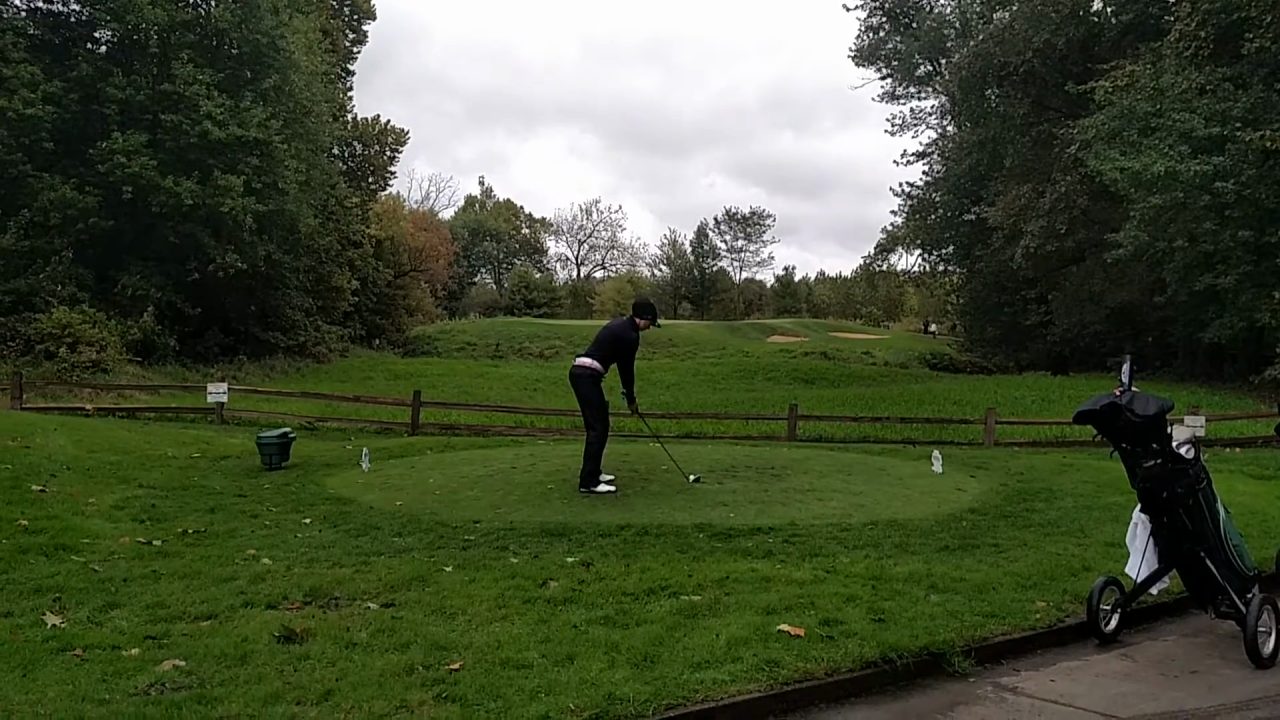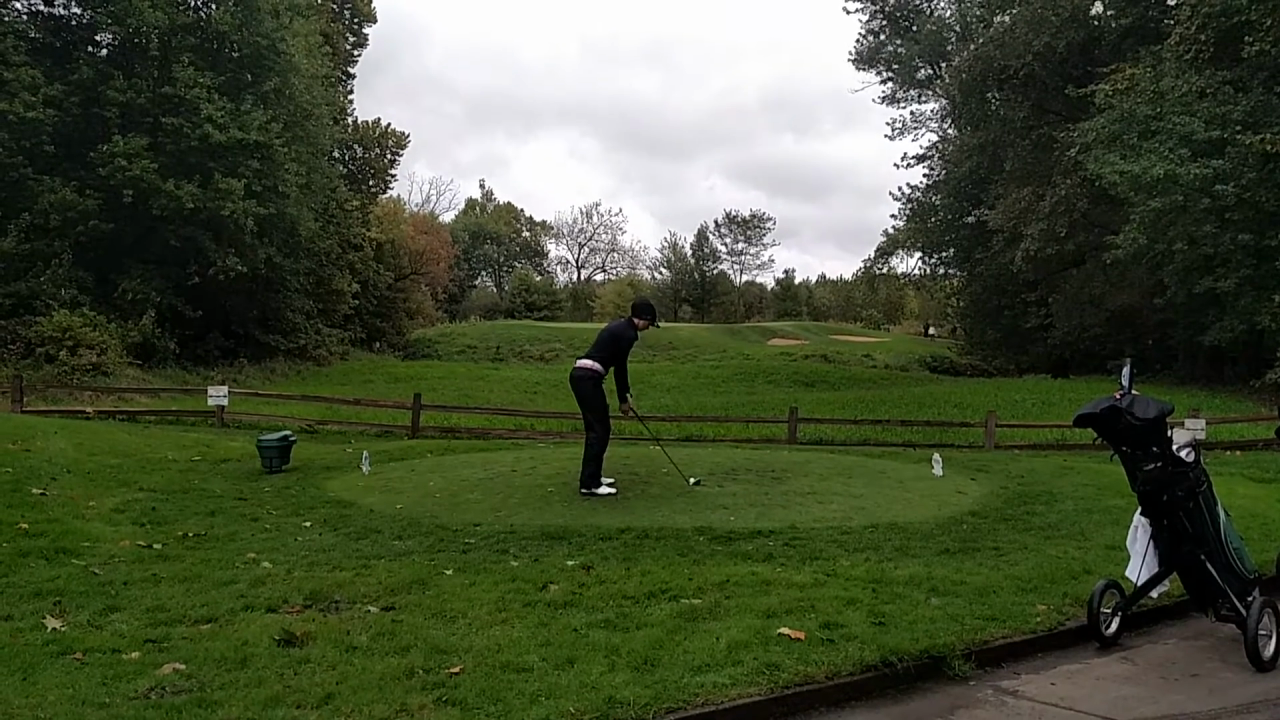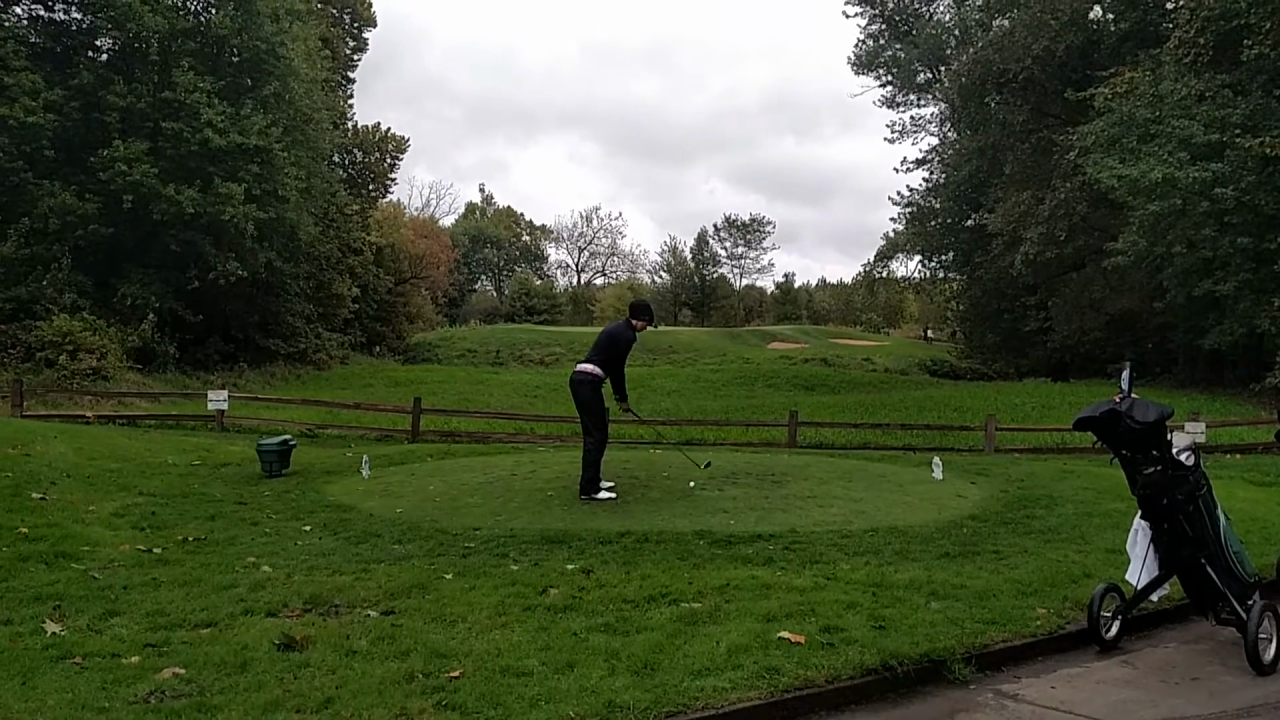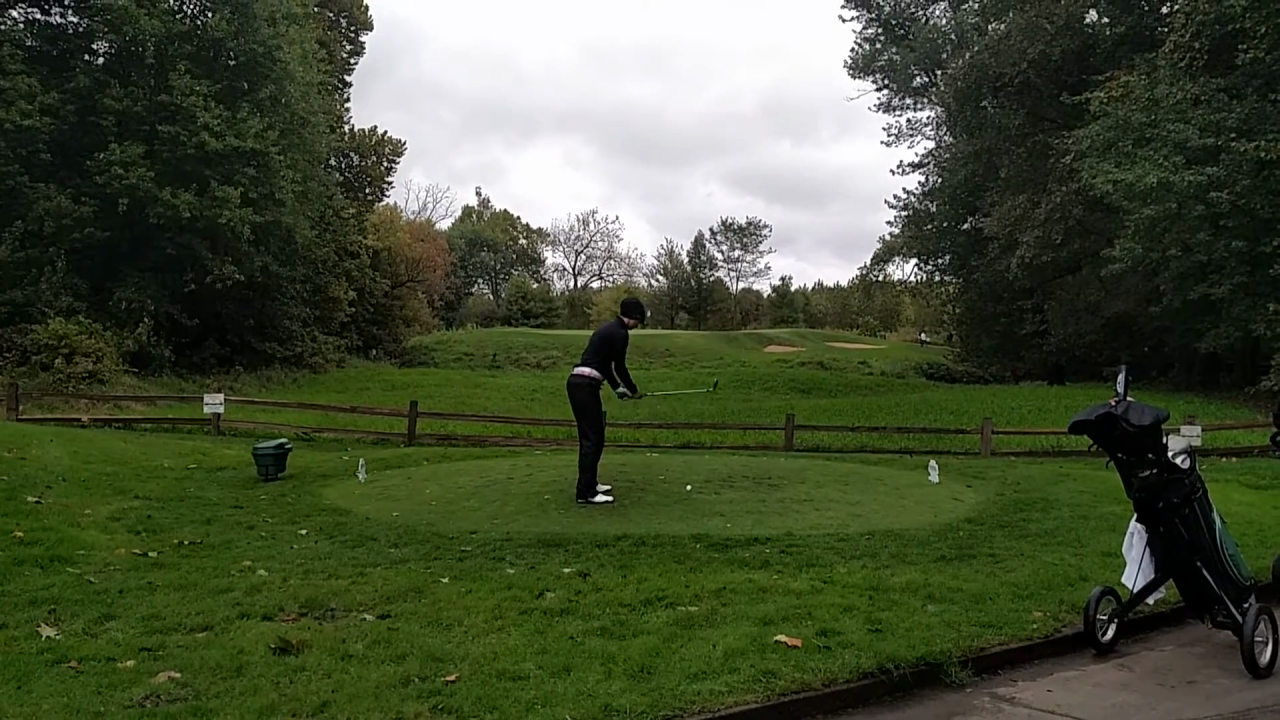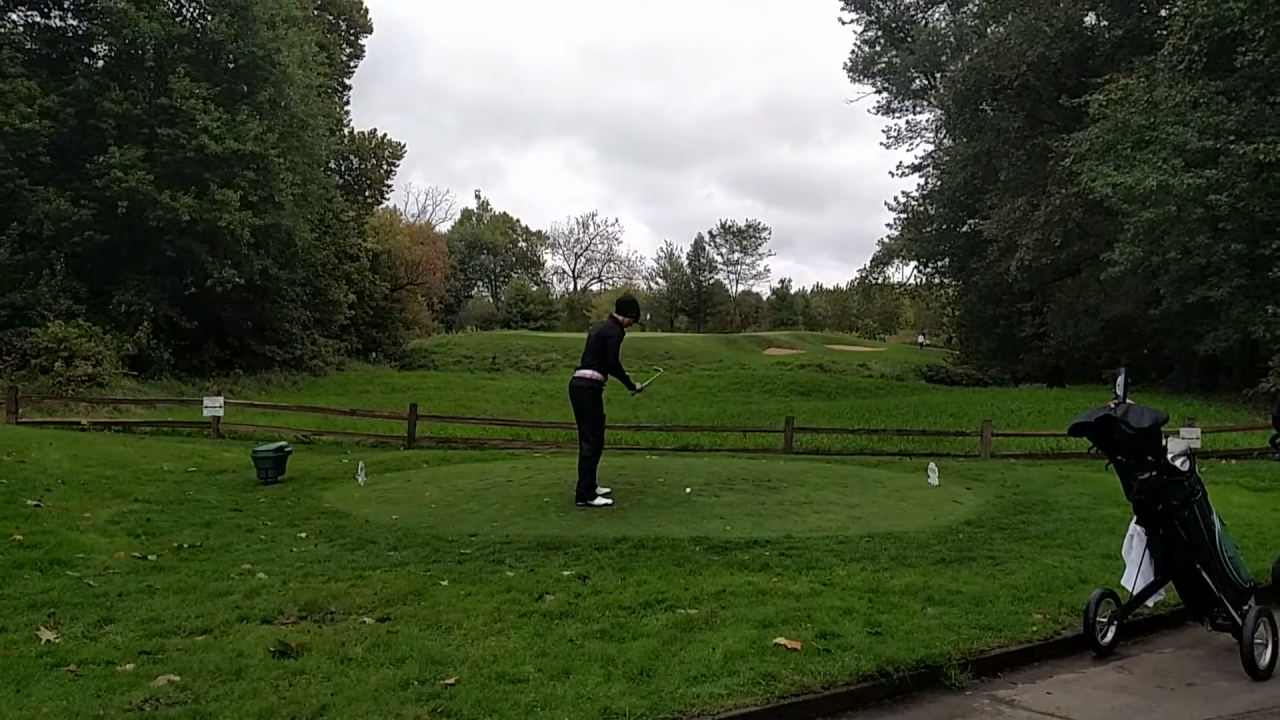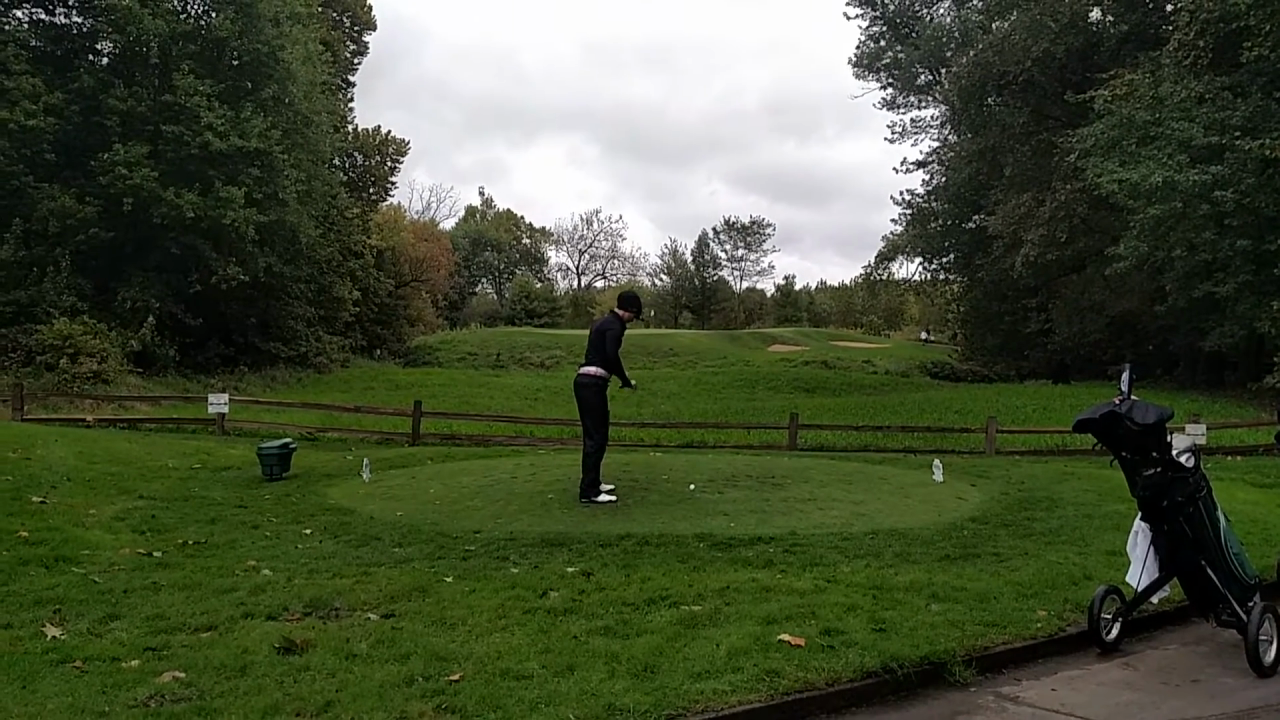
dt=0.3s
person 1, frame 1
left shoulder: (620, 324)
right shoulder: (630, 335)
left elbow: (622, 364)
right elbow: (627, 368)
left wrist: (628, 393)
right wrist: (630, 399)
left hip: (580, 372)
right hip: (587, 375)
left knee: (597, 425)
right knee: (599, 427)
left ankle: (592, 472)
right ankle: (589, 481)
person 1, frame 2
left shoulder: (620, 326)
right shoulder: (628, 333)
left elbow: (617, 364)
right elbow: (619, 367)
left wrist: (626, 393)
right wrist: (623, 400)
left hip: (582, 375)
right hip: (588, 377)
left knee: (596, 428)
right knee: (600, 429)
left ankle: (592, 476)
right ankle: (589, 483)
person 1, frame 3
left shoulder: (618, 328)
right shoulder: (626, 335)
right elbow: (617, 369)
left wrist: (619, 395)
right wrist: (623, 399)
left hip: (581, 379)
right hip: (588, 381)
left knee: (595, 432)
right knee: (597, 434)
left ankle: (592, 480)
right ankle: (589, 488)
person 1, frame 4
left shoulder: (608, 328)
right shoulder: (620, 333)
right elbow: (620, 366)
left wrist: (618, 388)
right wrist: (633, 390)
left hip: (578, 382)
right hip: (586, 385)
left knee: (590, 436)
right knee: (593, 437)
left ankle: (589, 483)
right ankle: (585, 492)
person 1, frame 5
left shoulder: (602, 327)
right shoulder: (614, 331)
right elbow: (613, 363)
left wrist: (623, 378)
right wrist: (631, 385)
left hip: (580, 384)
right hip: (588, 387)
left knee: (590, 438)
right knee: (592, 440)
left ankle: (588, 486)
right ankle: (585, 495)
person 1, frame 6
left shoulder: (603, 321)
right shoulder: (614, 325)
right elbow: (612, 357)
left wrist: (619, 376)
right wrist: (626, 381)
left hip: (586, 380)
right hip: (593, 383)
left knee: (594, 435)
right knee: (596, 436)
left ankle: (592, 483)
right ankle: (589, 491)
